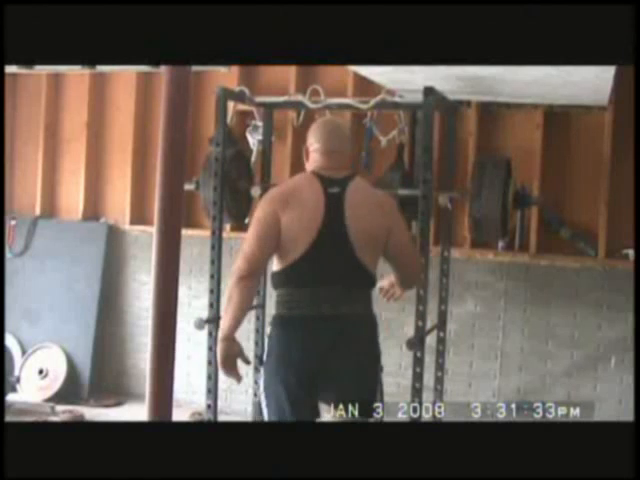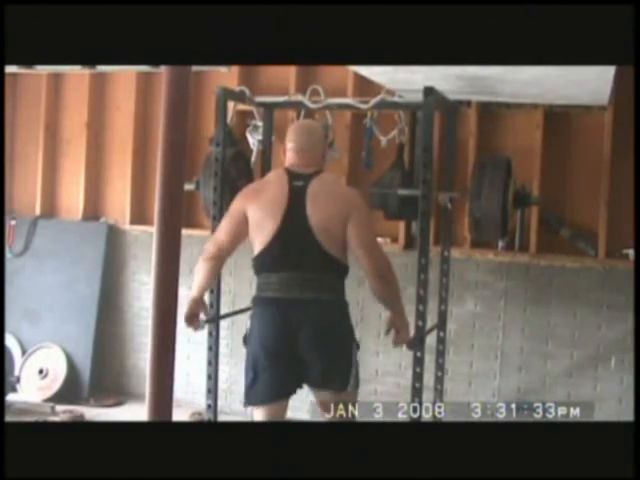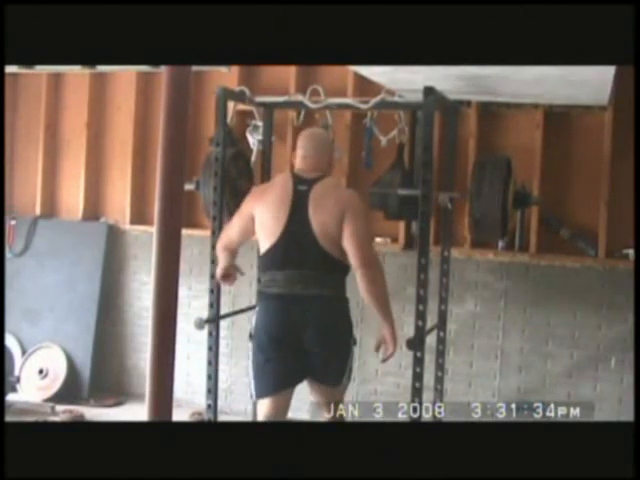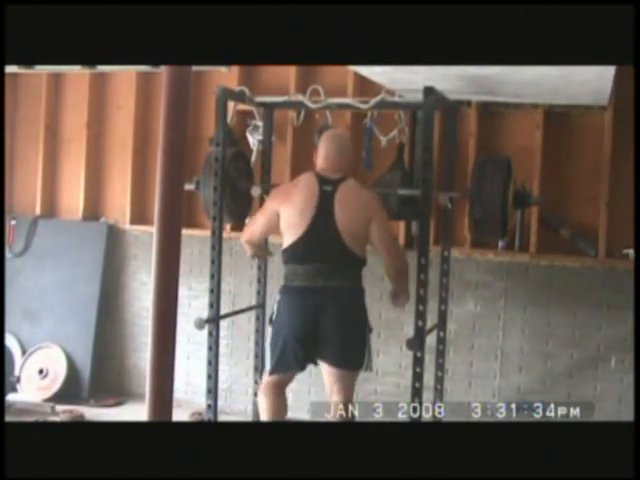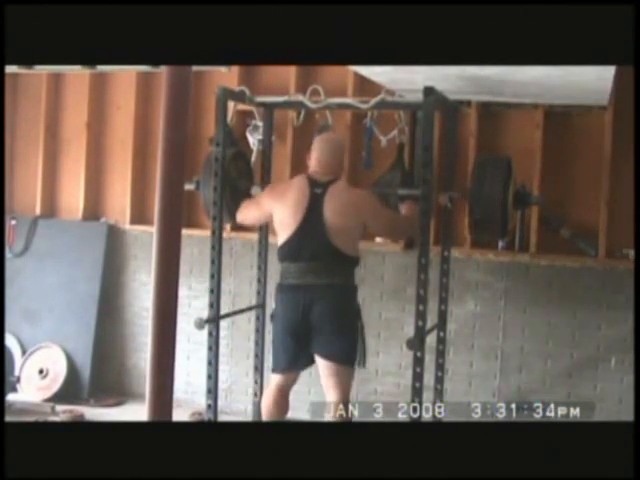
dt=0.3s
person 1, frame 1
left shoulder: (282, 199)
right shoulder: (380, 205)
left elbow: (245, 273)
right elbow: (412, 272)
left wrist: (227, 334)
right wrist: (396, 283)
left hip: (293, 334)
right hip: (353, 335)
left knee: (285, 416)
person 1, frame 2
left shoulder: (255, 194)
right shoulder: (345, 198)
left elbow: (213, 254)
right elbow: (375, 267)
left wrist: (195, 296)
right wrist: (398, 313)
left hip: (270, 317)
right hip: (326, 317)
left knee: (267, 417)
person 1, frame 3
left shoulder: (263, 195)
right shoulder: (345, 200)
left elbow: (226, 245)
right elbow: (364, 265)
left wrist: (224, 268)
right wrist: (387, 321)
left hip: (275, 311)
right hip: (326, 313)
left knee: (270, 411)
right knee: (330, 406)
person 1, frame 4
left shoulder: (287, 193)
right shoulder: (366, 200)
left elbow: (249, 238)
right elbow: (393, 259)
left wrist: (258, 251)
right wrist: (401, 287)
left hip: (296, 302)
right hip: (344, 305)
left knee: (273, 383)
right knee: (341, 398)
person 1, frame 5
left shoulder: (283, 193)
right shoulder: (356, 200)
left elbow: (243, 214)
right elbow: (401, 229)
left wrist: (266, 208)
right wrist: (410, 212)
left hip: (291, 297)
right hip: (335, 301)
left knee: (279, 383)
right knee: (337, 395)
